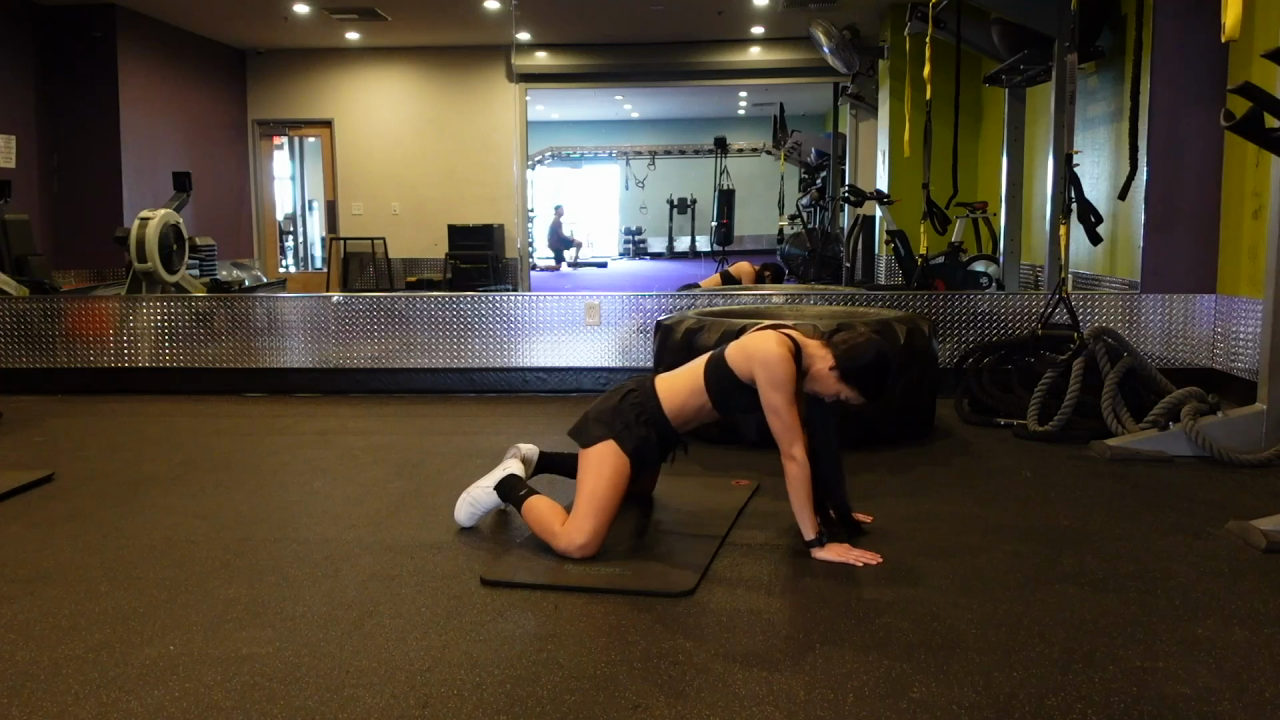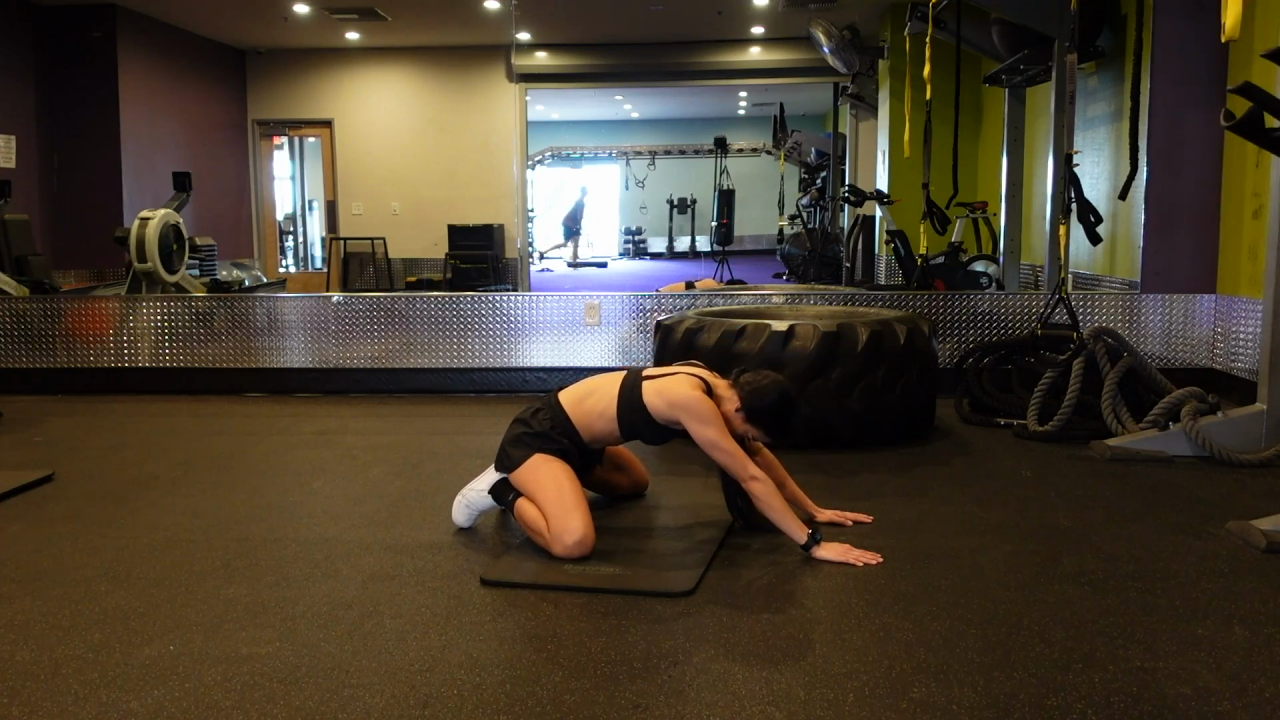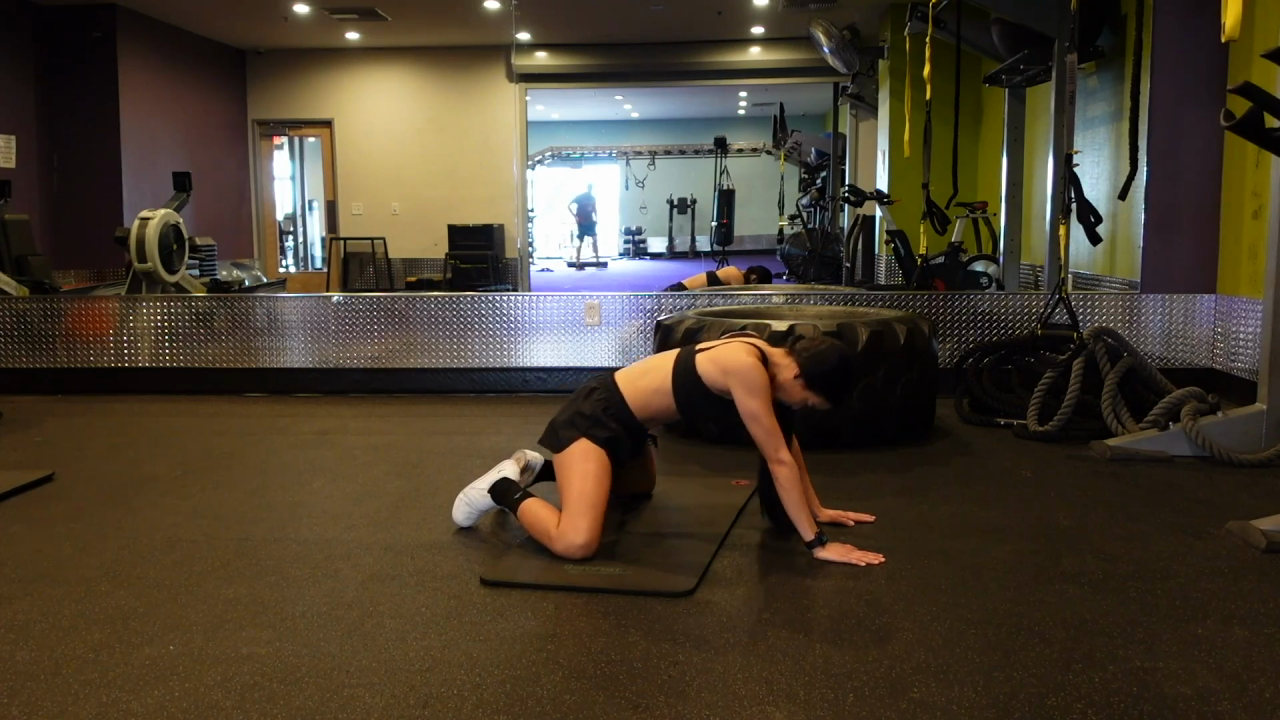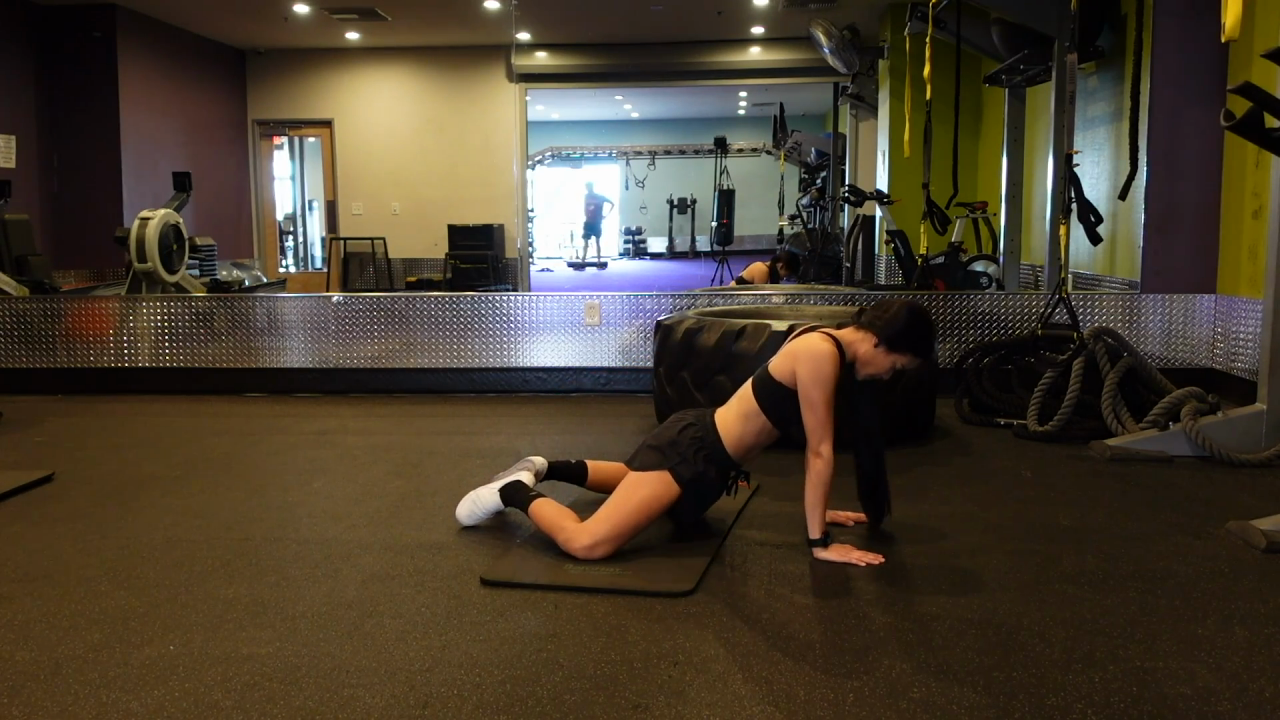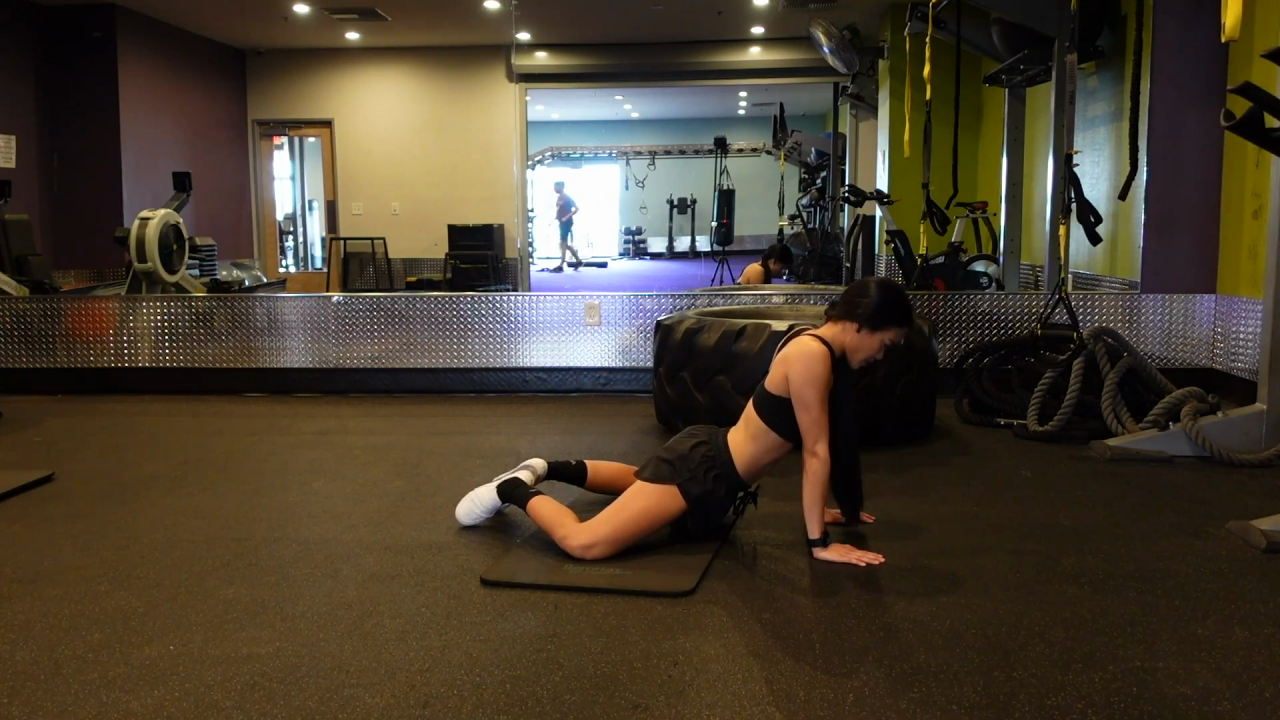
dt=1s
person 1, frame 1
left shoulder: (798, 354)
right shoulder: (776, 356)
left elbow: (800, 446)
right elbow: (793, 455)
left wrist: (821, 511)
right wrist: (816, 542)
left hip: (652, 424)
right hip: (628, 420)
left knee: (637, 491)
right knee: (577, 544)
left ankle: (535, 460)
right ankle: (510, 486)
person 1, frame 2
left shoulder: (717, 387)
right shoulder: (692, 401)
left elbow: (760, 457)
right elbow: (752, 478)
left wrist: (813, 510)
right wrist: (813, 544)
left hip: (576, 436)
right hip: (540, 436)
left knee: (635, 485)
right knee: (574, 543)
left ankle: (531, 481)
right ankle: (504, 491)
person 1, frame 3
left shoulder: (769, 361)
right shoulder: (749, 370)
left elbow: (788, 443)
right elbow: (779, 460)
left wrist: (818, 510)
right wrist: (816, 542)
left hip: (625, 422)
right hip: (595, 418)
left knee: (641, 488)
right knee: (576, 544)
left ankle: (540, 467)
right ankle: (506, 489)
person 1, frame 4
left shoulder: (832, 347)
right shoulder: (821, 353)
left elbow: (818, 448)
right elbow: (820, 452)
left wrist: (820, 509)
right wrist: (819, 541)
left hip: (702, 448)
right hip: (691, 450)
left knee: (634, 484)
right knee: (588, 544)
left ankle: (545, 470)
right ankle: (516, 491)
person 1, frame 5
left shoulder: (819, 347)
right shoulder: (811, 354)
left elbow: (815, 447)
right elbow: (815, 452)
left wrist: (820, 508)
right wrist: (820, 541)
left hip: (709, 457)
right hip: (701, 467)
left knee: (638, 484)
right knee: (584, 543)
left ankle: (548, 470)
right ankle: (515, 490)
